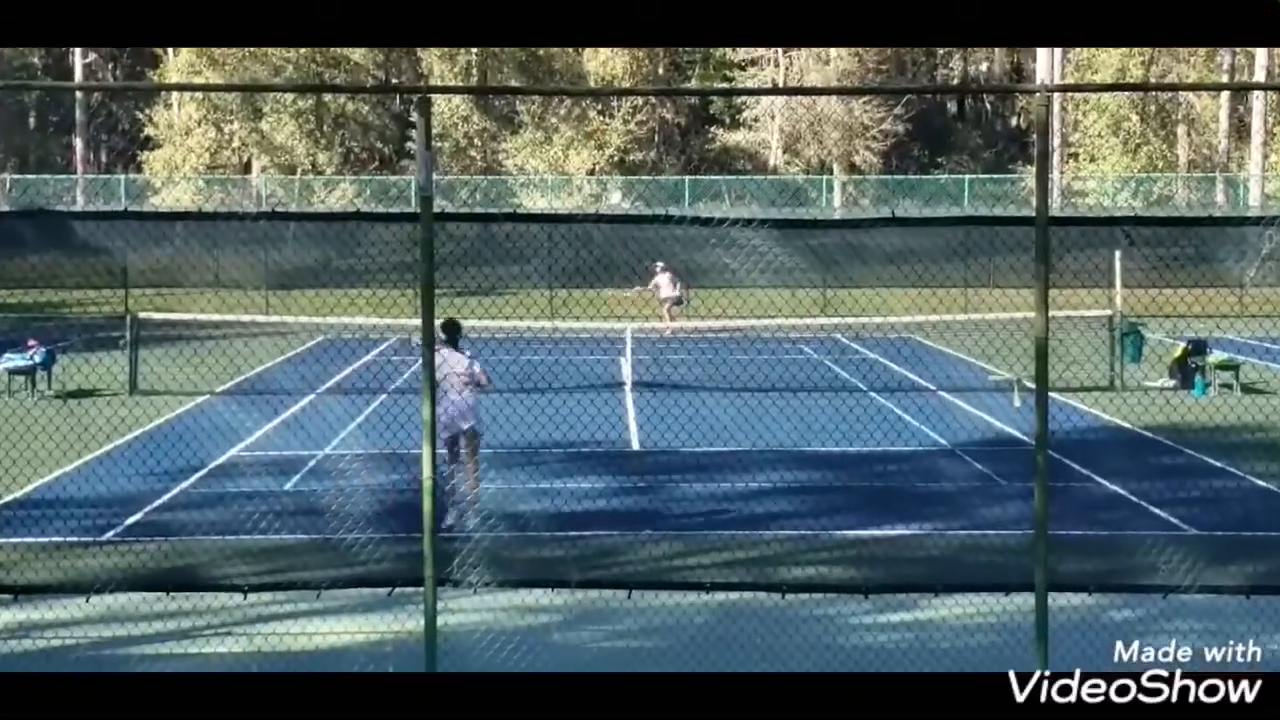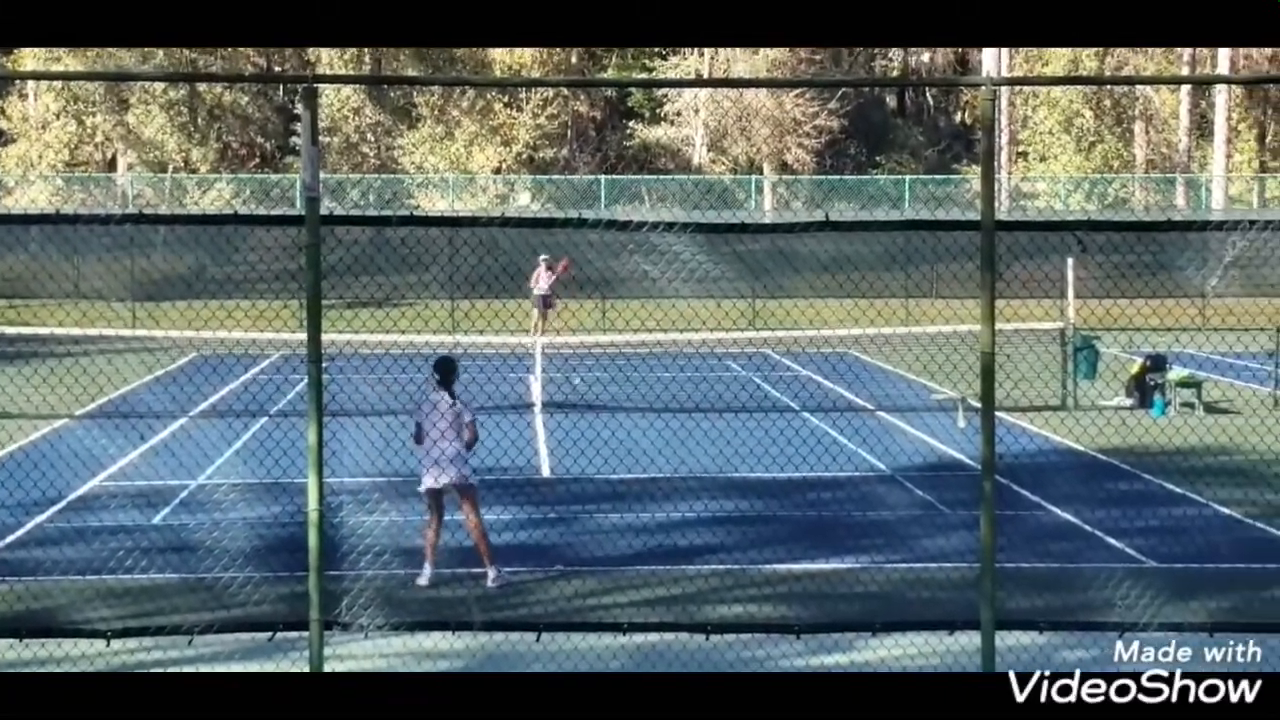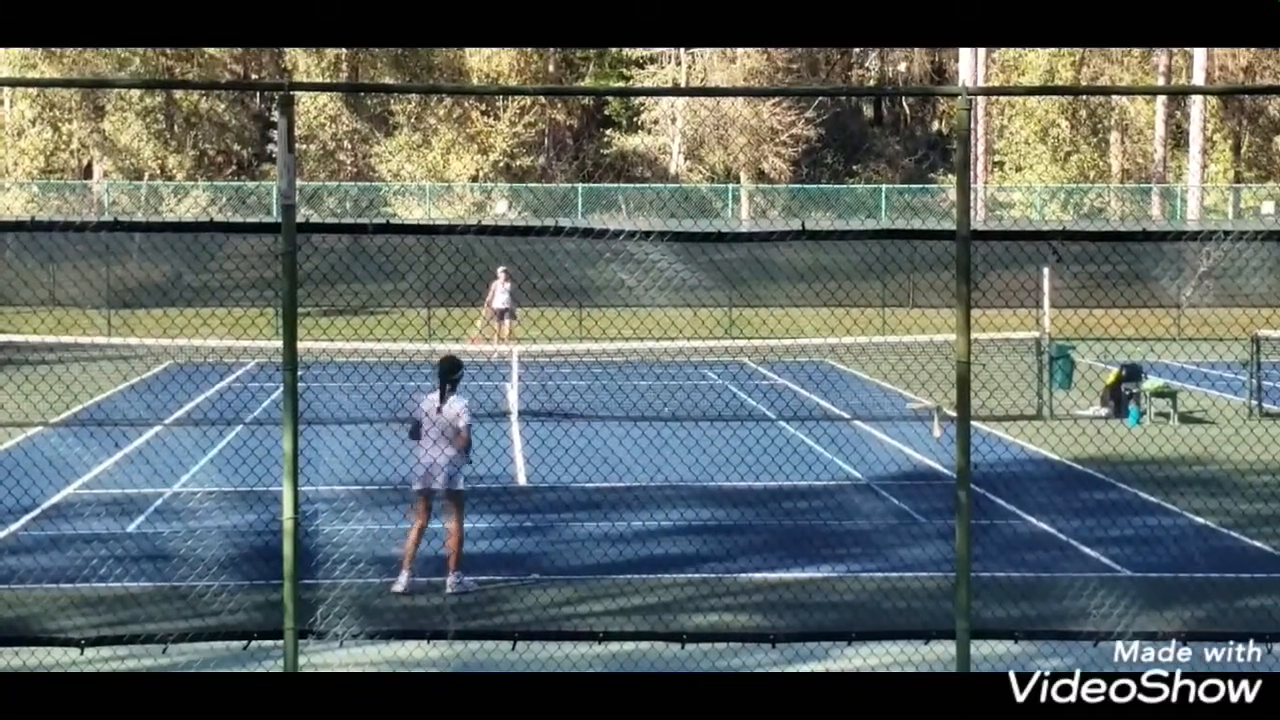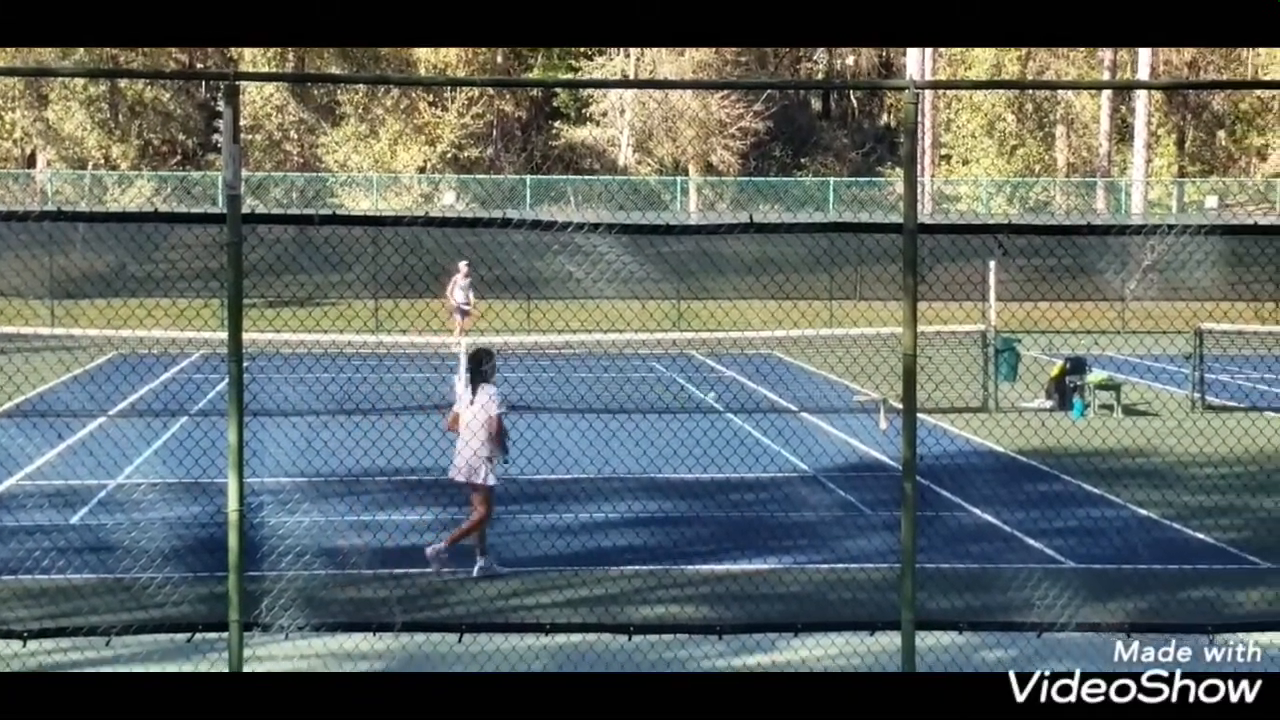
dt=0.7s
person 1, frame 1
left shoulder: (436, 358)
right shoulder: (466, 359)
right elbow: (486, 383)
left hip: (447, 414)
right hip: (468, 413)
left knee: (453, 462)
right knee: (472, 462)
left ankle: (453, 508)
right ankle: (468, 504)
person 1, frame 2
left shoulder: (424, 403)
right shoulder: (459, 402)
left elbow: (417, 438)
right elbow: (472, 436)
left hip: (430, 464)
right hip: (455, 461)
left knee: (434, 518)
right knee: (472, 516)
left ankle: (427, 570)
right ankle: (491, 570)
person 1, frame 3
left shoulder: (425, 401)
right shoulder: (460, 404)
left elbow: (414, 434)
right elbow: (465, 442)
right wrist: (465, 452)
left hip: (426, 467)
right hip: (451, 468)
left knee: (419, 522)
right knee: (456, 522)
left ankle: (404, 577)
right ankle: (454, 578)
person 1, frame 4
left shoulder: (465, 392)
right shoulder: (491, 393)
left elbow: (451, 424)
right elbow: (497, 429)
right wrist: (503, 446)
left hip: (464, 457)
right hip: (481, 459)
left knee: (480, 509)
right knee: (483, 512)
left ankle: (483, 561)
right ankle: (442, 547)
